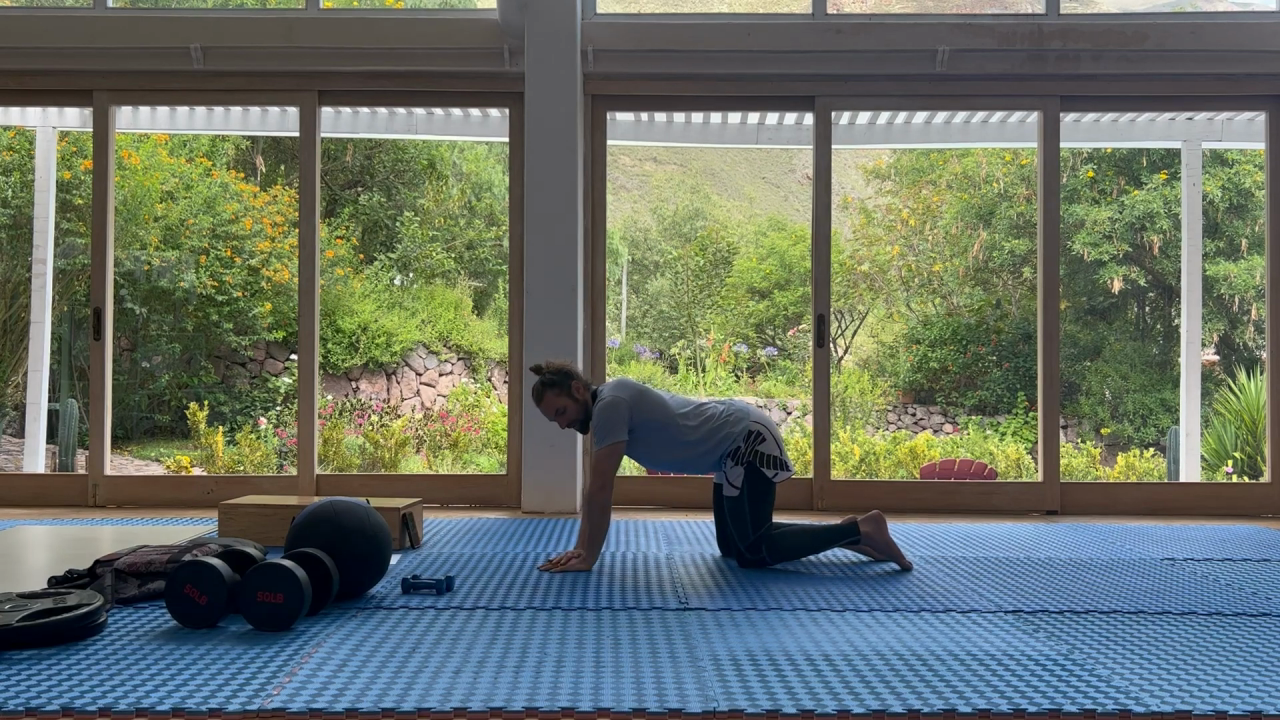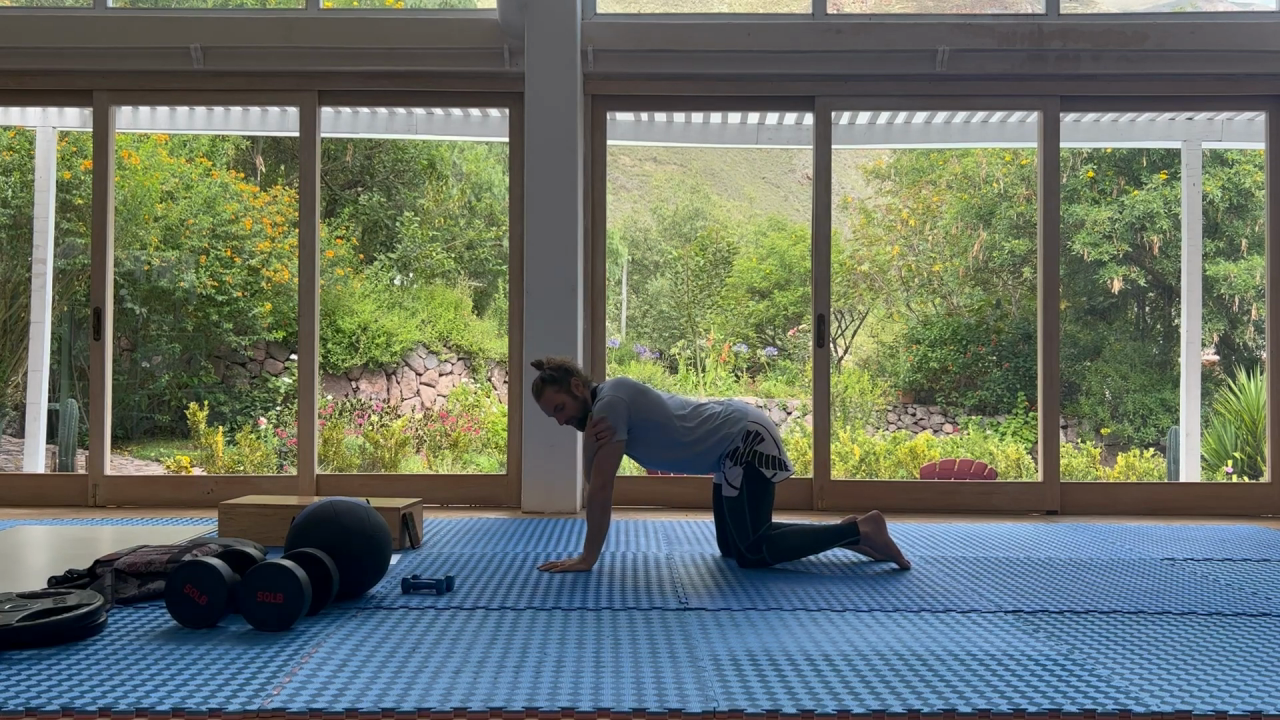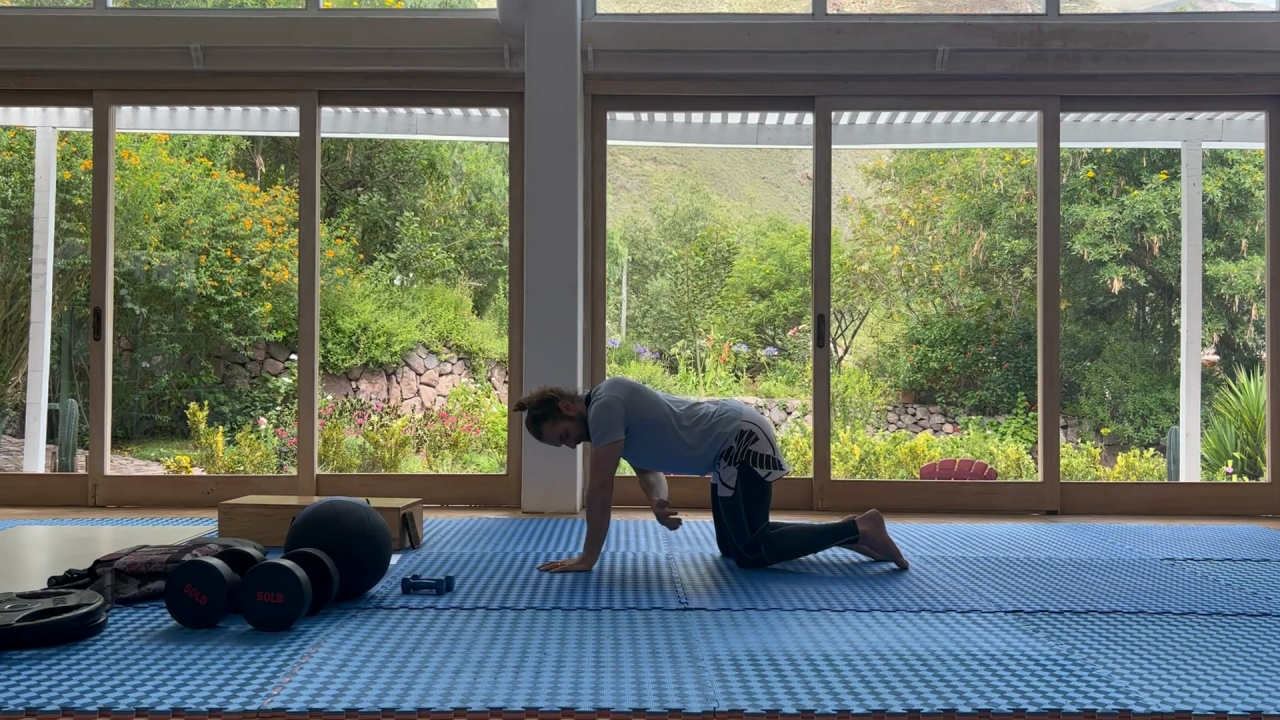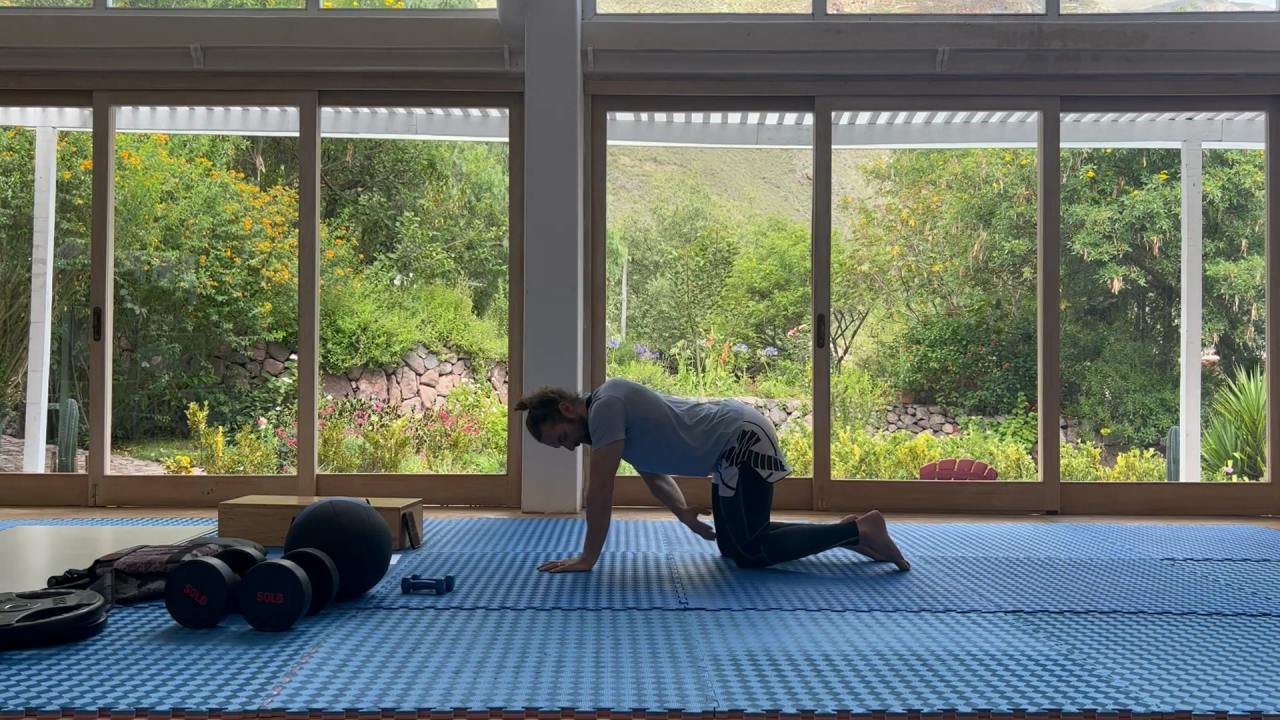
dt=0.5s
person 1, frame 1
left shoulder: (609, 405)
right shoulder: (610, 403)
left elbow: (600, 490)
right elbow: (598, 487)
left wrist: (589, 558)
right wrist: (579, 547)
left hip: (747, 439)
right hip: (737, 440)
left knee: (752, 553)
right knee: (731, 544)
left ankle: (860, 528)
right ankle: (844, 531)
person 1, frame 2
left shoulder: (608, 404)
right shoulder: (605, 406)
left elbow: (602, 490)
right elbow: (600, 482)
left wrist: (587, 558)
right wrist: (592, 449)
left hip: (745, 440)
right hip: (737, 438)
left knee: (753, 553)
right knee: (732, 545)
left ankle: (858, 529)
right ankle: (848, 531)
person 1, frame 3
left shoulder: (604, 406)
right shoulder: (610, 408)
left elbow: (600, 490)
right elbow: (650, 467)
left wrist: (587, 558)
right wrist: (659, 502)
left hip: (741, 438)
right hip: (733, 436)
left knee: (751, 552)
right knee: (733, 545)
left ankle: (857, 529)
right ankle: (846, 532)
person 1, frame 4
left shoulder: (605, 407)
right shoulder: (614, 414)
left elbow: (600, 491)
right elbow: (658, 480)
left wrist: (587, 559)
right wrist: (684, 513)
left hip: (742, 438)
right hip: (735, 436)
left knee: (751, 552)
right knee: (732, 545)
left ankle: (859, 531)
right ankle: (847, 530)
